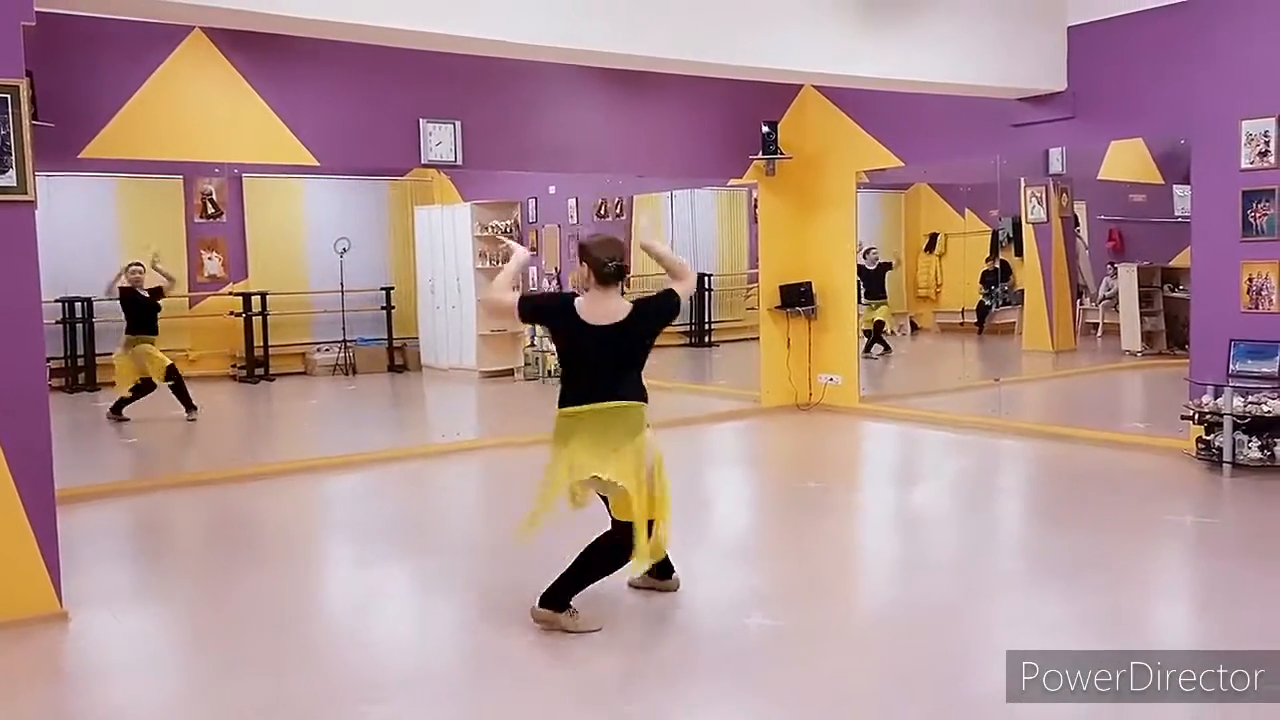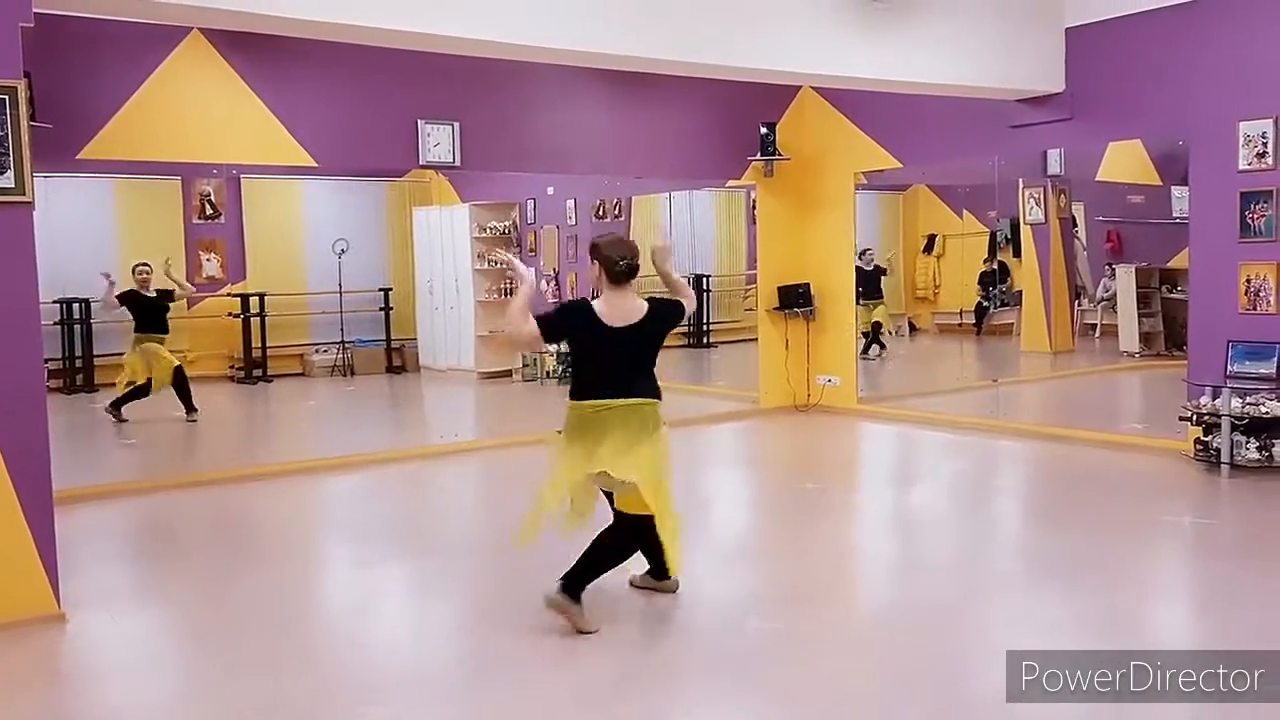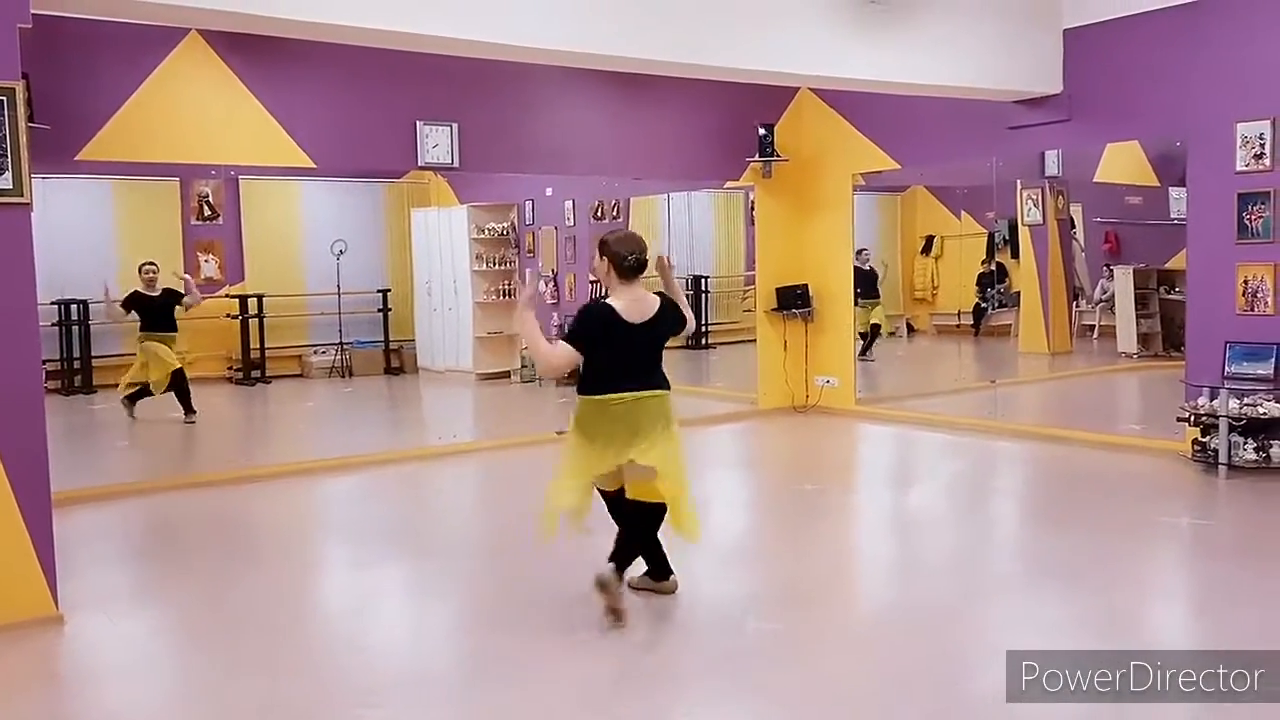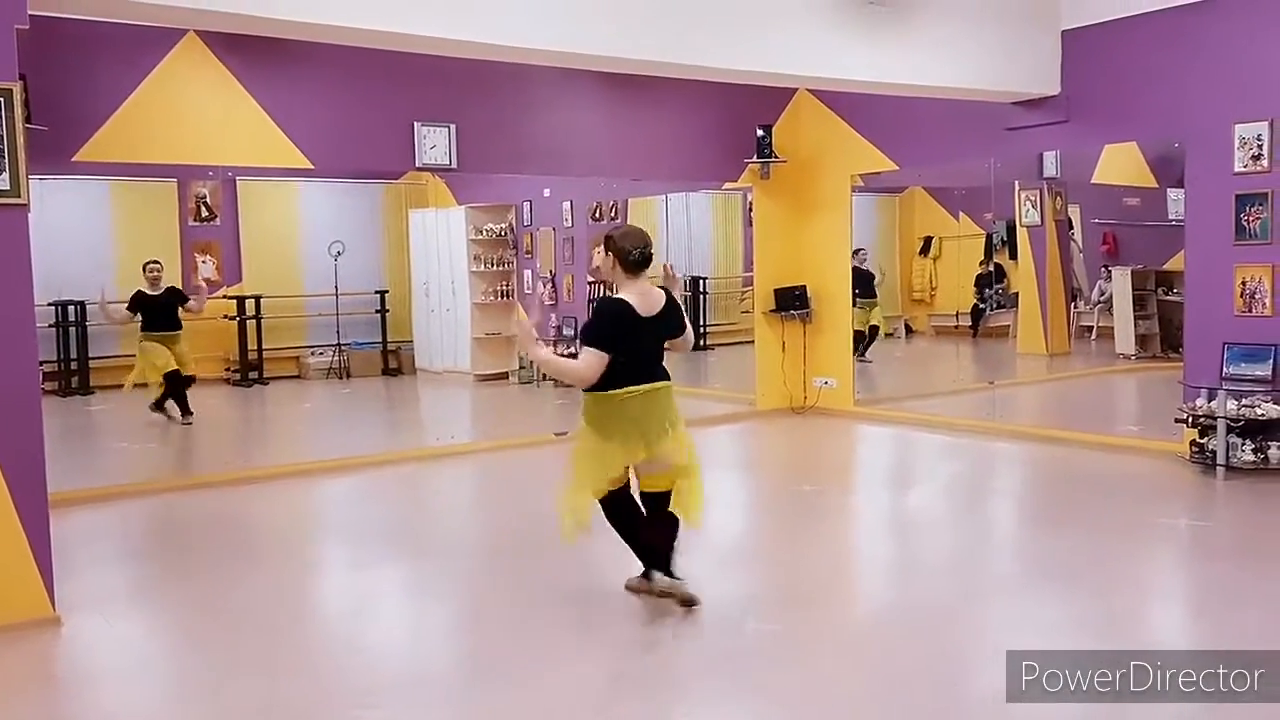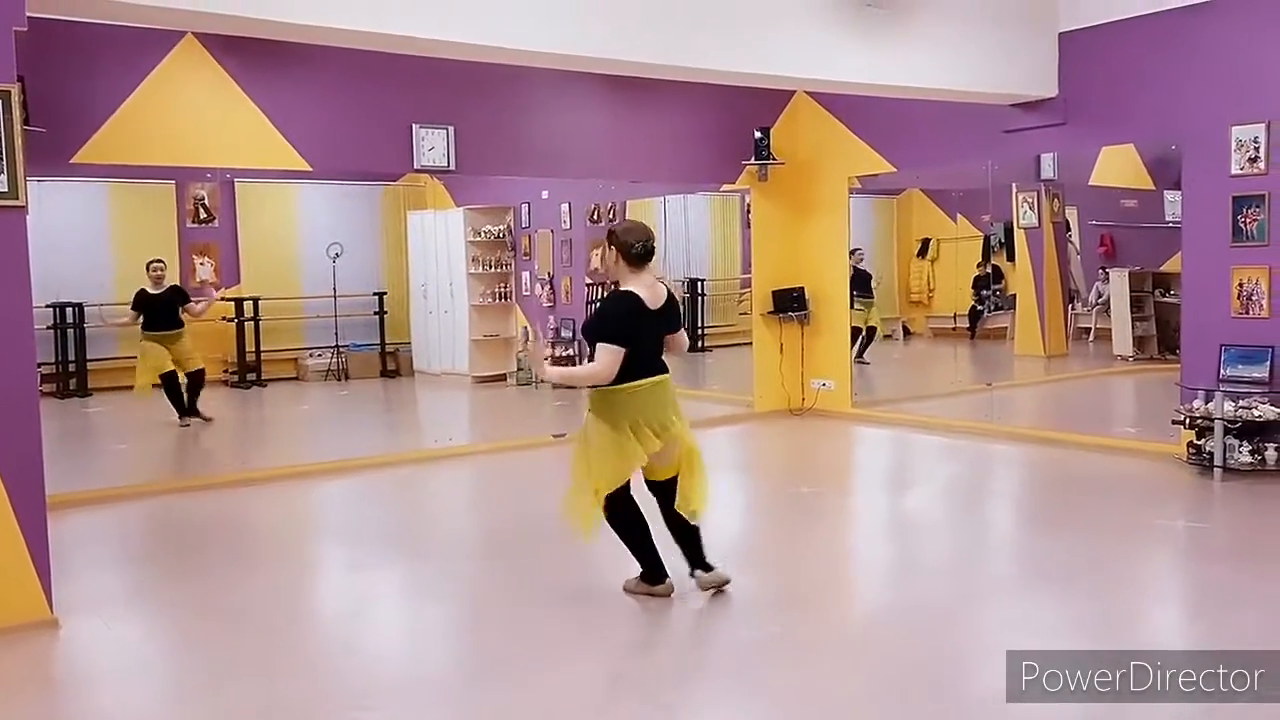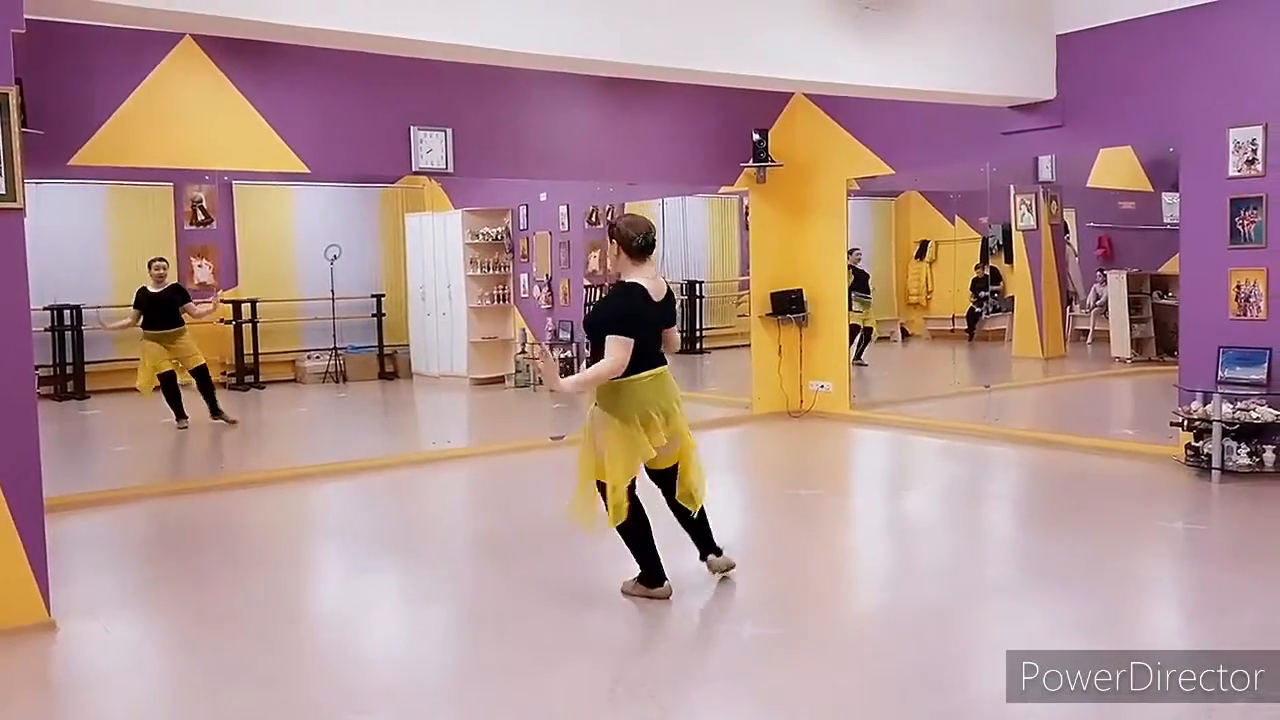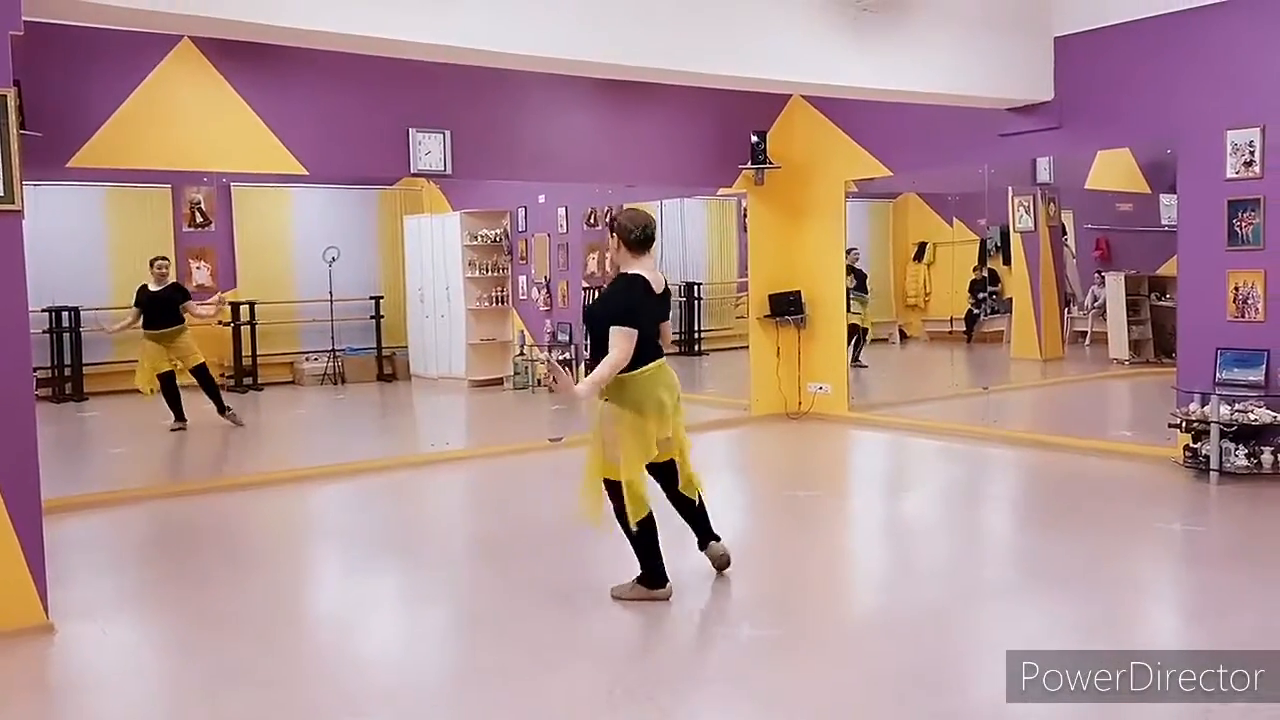
dt=0.1s
person 1, frame 1
left shoulder: (561, 309)
right shoulder: (645, 314)
left elbow: (495, 300)
right elbow: (686, 282)
left wrist: (517, 259)
right wrist: (651, 246)
left hip: (575, 428)
right hip: (622, 428)
left knee: (626, 509)
right knee: (634, 523)
left ankle: (660, 570)
right ankle: (554, 602)
person 1, frame 2
left shoulder: (578, 314)
right shoulder: (657, 314)
left elbow: (519, 335)
right elbow: (688, 301)
left wrist: (525, 284)
right wrist: (664, 268)
left hip: (588, 425)
right hip: (638, 425)
left knee: (626, 506)
right knee: (640, 517)
left ankle: (659, 571)
right ankle: (569, 589)
person 1, frame 3
left shoulder: (596, 315)
right shoulder: (662, 306)
left elbow: (555, 365)
right elbow: (687, 324)
left wrist: (526, 317)
right wrist: (673, 287)
left hip: (601, 421)
right hip: (651, 417)
left knee: (616, 497)
right knee: (650, 504)
left ankle: (661, 571)
right ankle: (617, 569)
person 1, frame 4
left shoulder: (610, 311)
right shoulder: (666, 302)
left elbow: (585, 374)
right elbow: (684, 343)
left wrist: (536, 352)
left hip: (610, 417)
right hip: (656, 409)
left knee: (612, 495)
right knee: (659, 497)
left ankle: (654, 572)
right ankle: (661, 570)
person 1, frame 5
left shoulder: (619, 304)
right shoulder: (664, 295)
left elbow: (604, 370)
right elbow: (679, 346)
left wrist: (552, 374)
left hip: (617, 410)
right hip: (659, 402)
left knee: (611, 492)
right knee: (669, 489)
left ankle: (655, 576)
right ankle: (701, 567)
person 1, frame 6
left shoulder: (622, 297)
right shoulder: (662, 288)
left elbow: (615, 363)
left wrist: (564, 384)
left hip: (624, 403)
right hip: (660, 393)
left knee: (616, 489)
right knee: (670, 477)
left ankle: (653, 579)
right ankle: (711, 552)
person 1, frame 7
left shoulder: (625, 287)
right shoulder: (657, 282)
left elbow: (620, 354)
left wrist: (584, 390)
left hip: (628, 397)
right hip: (658, 388)
left knee: (623, 487)
right knee: (669, 471)
left ankle: (653, 580)
right ankle: (711, 540)
person 2, frame 1
left shoulder: (151, 293)
right shoulder: (127, 293)
left elbow: (172, 283)
right elbow: (109, 292)
left wrist: (157, 268)
right wrist: (118, 276)
left hip: (147, 343)
right hip: (137, 343)
left knee: (149, 382)
right knee: (170, 372)
left ankle: (115, 410)
right ankle: (190, 408)
person 2, frame 2
left shoulder: (162, 294)
right shoulder: (131, 295)
left elbow: (189, 292)
right elbow: (108, 305)
left wrist: (170, 276)
right wrist: (110, 286)
left hip: (160, 342)
right hip: (146, 342)
left knee: (151, 384)
right knee: (178, 373)
left ankle: (114, 406)
right ankle: (190, 409)
person 2, frame 3
left shoulder: (169, 293)
right shoulder: (135, 296)
left elbow: (195, 301)
right elbow: (116, 316)
left wrist: (189, 282)
right wrist: (108, 298)
left hip: (169, 341)
right hip: (149, 341)
left knee: (170, 381)
right knee: (178, 375)
left ankle: (130, 399)
right ankle: (189, 411)
person 2, frame 4
left shoulder: (173, 292)
right shoulder: (139, 296)
left elbow: (196, 309)
right elbow: (124, 319)
left wrist: (202, 293)
right wrist: (105, 310)
left hip: (174, 340)
right hip: (151, 342)
left knee: (188, 378)
right knee: (174, 378)
left ankle: (158, 404)
right ankle: (185, 412)
person 2, frame 5
left shoulder: (176, 290)
right shoulder: (142, 294)
left elbow: (195, 312)
right elbow: (131, 319)
left wrist: (209, 301)
right wrist: (109, 322)
left hip: (178, 338)
right hip: (153, 342)
left knee: (198, 374)
right knee: (169, 378)
left ankle: (192, 408)
right ankle: (184, 414)
person 2, frame 6
left shoulder: (176, 289)
right shoulder: (142, 292)
left elbow: (194, 312)
right elbow: (133, 320)
left wrist: (213, 306)
right wrist: (110, 326)
left hip: (179, 336)
right hip: (153, 341)
left knee: (202, 374)
right knee: (167, 379)
left ankle: (216, 411)
right ankle: (181, 417)
person 2, frame 7
left shoulder: (177, 288)
right shoulder: (143, 291)
left elbow: (195, 311)
right elbow: (133, 319)
left wrist: (215, 309)
right wrist: (113, 329)
left hip: (179, 336)
right hip: (153, 341)
left knee: (202, 373)
right knee: (167, 379)
left ankle: (224, 410)
right ankle: (179, 419)
